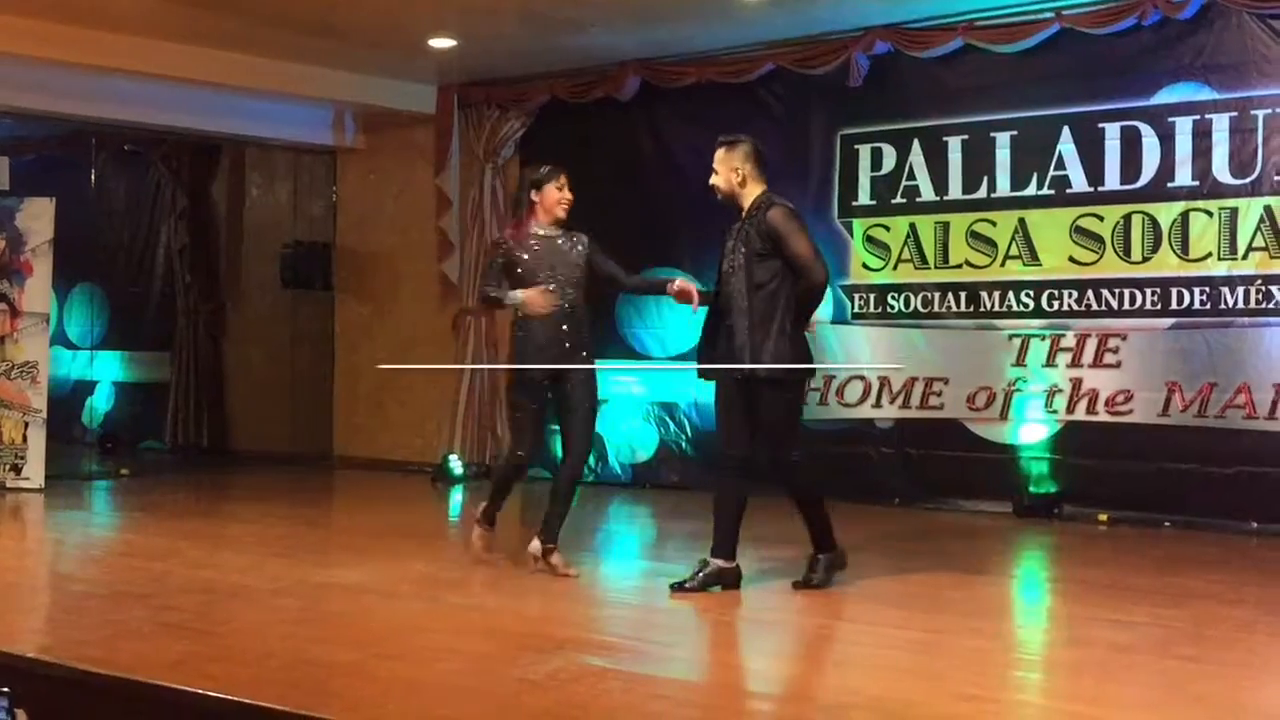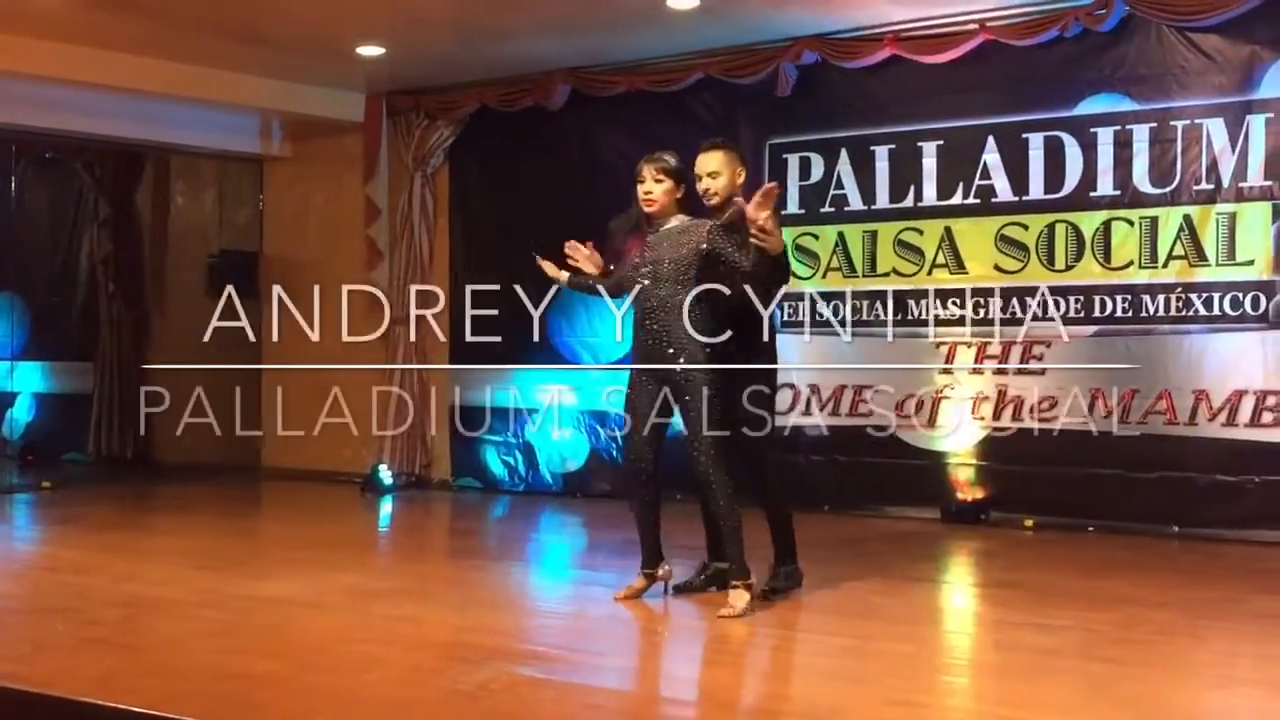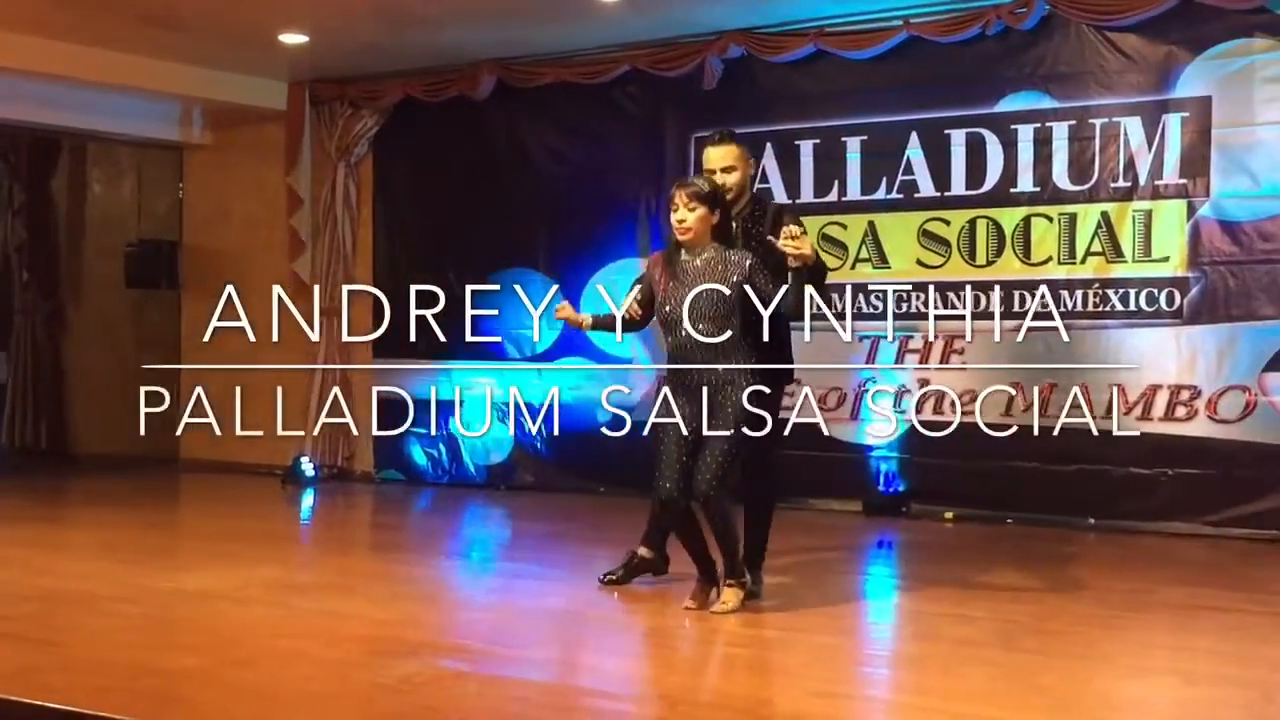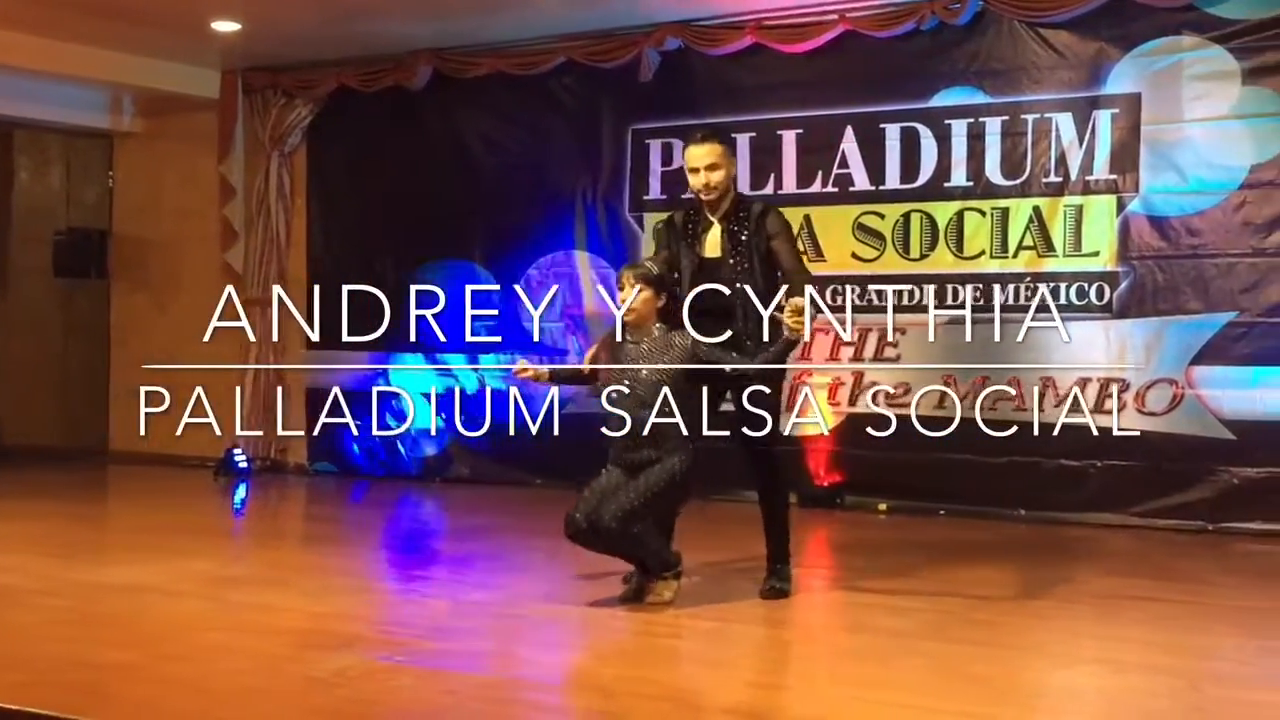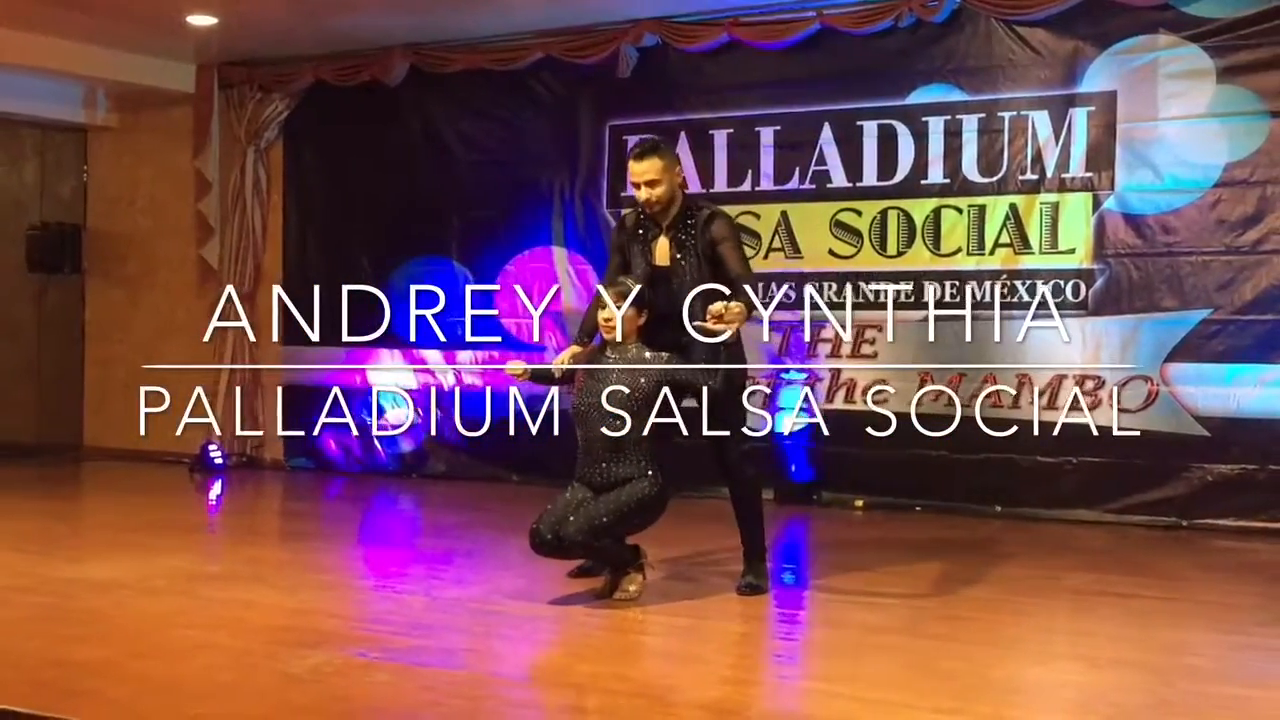
dt=1s
person 1, frame 1
left shoulder: (775, 215)
right shoulder: (743, 224)
left elbow: (815, 275)
left wrist: (791, 323)
right wrist: (699, 296)
left hip: (773, 360)
right hip: (737, 359)
left knee: (779, 459)
right knee: (733, 460)
left ankle: (826, 549)
right ankle: (722, 561)
person 1, frame 2
left shoulder: (754, 228)
left elbow: (773, 281)
left wrist: (777, 250)
right wrist: (604, 271)
left hip: (747, 363)
left knee: (752, 462)
left ankle: (787, 564)
right ankle: (718, 562)
person 1, frame 3
left shoulder: (775, 219)
left elbow: (812, 282)
left wrist: (809, 260)
right wrist: (638, 299)
left hip: (760, 359)
left knee: (756, 459)
left ankle: (751, 567)
right ankle: (650, 550)
person 1, frame 4
left shoulder: (763, 220)
right shoulder: (677, 227)
left elbow: (796, 278)
left wrist: (799, 305)
left hip: (752, 354)
left knee: (760, 456)
left ankle: (778, 564)
person 1, frame 5
left shoulder: (711, 224)
right shoulder: (629, 229)
left elbow: (744, 283)
right elbow: (608, 292)
left wrist: (737, 310)
right wrist: (580, 343)
left hip: (711, 355)
right hip: (655, 354)
left knee: (730, 454)
left ankle: (755, 562)
person 2, frame 1
left shoulder: (579, 244)
right shoulder: (511, 243)
left elbow: (623, 280)
right elbow: (489, 291)
left wrist: (669, 285)
right wrist: (519, 297)
left hip: (576, 356)
right hip: (532, 356)
left knee: (578, 451)
right knee: (525, 451)
left ankle: (546, 543)
right ankle: (488, 514)
person 2, frame 2
left shoulder: (703, 231)
right shoulder: (639, 240)
left elbow: (749, 268)
right elbow: (616, 287)
right wrist: (565, 277)
left hip: (691, 358)
right hip: (647, 363)
left knee: (707, 464)
right knee: (640, 465)
left ankle: (739, 578)
right ankle: (652, 567)
person 2, frame 3
left shoulder: (740, 264)
right shoulder: (660, 267)
left elbow: (784, 312)
right elbow: (636, 319)
right wrist: (585, 320)
left hip: (730, 386)
right hip: (682, 388)
left knee: (708, 485)
right knee: (669, 491)
left ankle: (734, 577)
right ankle: (706, 574)
person 2, frame 4
left shoulder: (684, 345)
right shoulder: (611, 347)
left elbow: (752, 369)
right elbow: (587, 374)
left wrist: (789, 337)
right wrist: (543, 374)
left hip: (671, 461)
right hip: (622, 464)
left knee: (613, 519)
right knee: (578, 525)
left ankle: (667, 567)
right ankle: (647, 565)
person 2, frame 5
left shoulder: (658, 363)
right shoulder: (588, 360)
left elbow: (717, 386)
right elbow: (556, 374)
right wrist: (527, 372)
left hip: (639, 482)
right hip: (589, 481)
left knee: (577, 532)
right knee: (544, 537)
left ankle: (630, 562)
right ankle: (615, 561)
